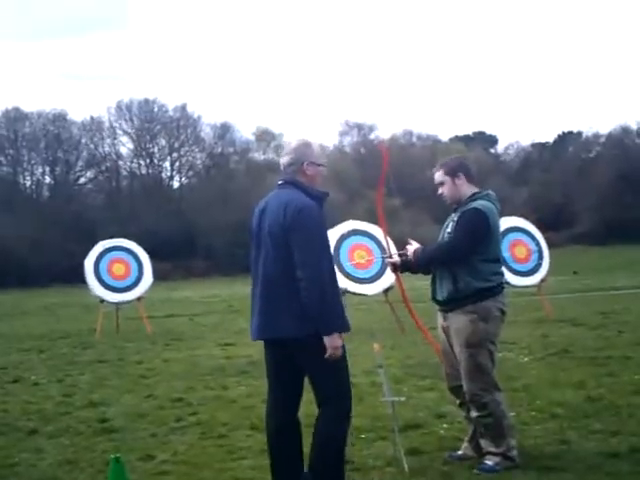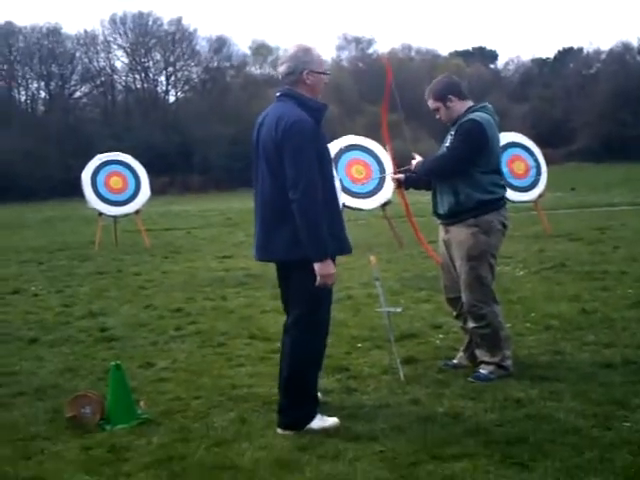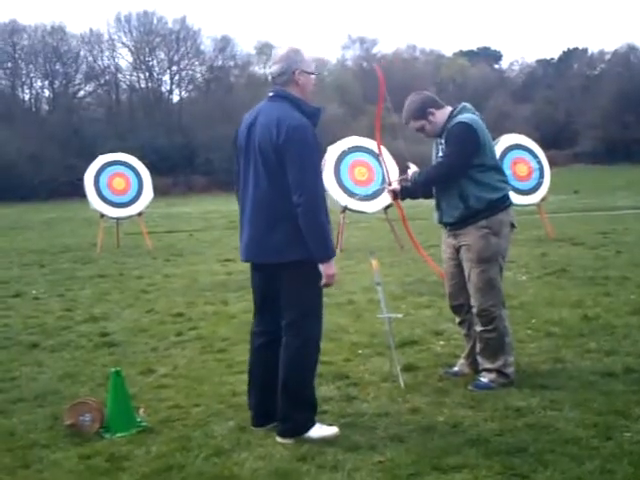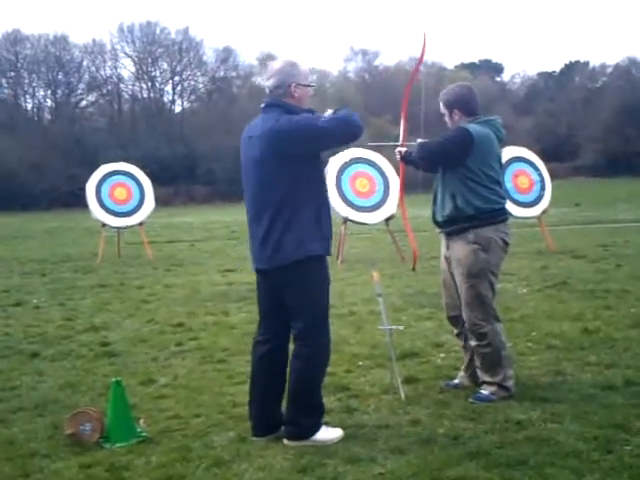
dt=1s
person 1, frame 1
left shoulder: (264, 206)
right shoulder: (304, 207)
right elbow: (315, 274)
right wrist: (330, 328)
left hip: (272, 323)
right hip: (305, 325)
left knee: (282, 405)
right knee: (335, 400)
person 1, frame 2
left shoulder: (270, 116)
right shoulder: (299, 122)
right elbow: (306, 195)
right wrist: (322, 255)
left hip: (280, 238)
right hip: (303, 243)
left knee: (297, 320)
right knee: (309, 326)
left ankle: (295, 394)
right ankle: (296, 413)
person 1, frame 3
left shoulder: (250, 119)
right shoulder: (295, 124)
right elbow: (308, 197)
right wrist: (325, 254)
left hip: (260, 243)
right hip: (293, 247)
left knee: (266, 327)
right knee: (301, 333)
left ankle: (263, 411)
right ankle: (295, 423)
person 1, frame 4
left shoulder: (254, 130)
right shoulder: (290, 127)
right elbow: (351, 127)
right wrist: (336, 112)
left hip: (268, 251)
right hip: (299, 252)
left knee: (270, 337)
right knee: (311, 340)
left ankle: (265, 421)
right ankle: (302, 427)
person 2, frame 1
left shoulder: (478, 212)
right shoulder: (462, 213)
left elbow: (450, 252)
right elbow: (444, 257)
left wrist: (419, 253)
right wrist: (406, 263)
left hip: (475, 309)
right hip: (454, 309)
left knee: (479, 384)
right knee: (459, 383)
left ankle: (502, 451)
right ankle: (479, 442)
person 2, frame 2
left shoulder: (475, 125)
right shoulder: (463, 126)
left elbow: (447, 165)
right elbow: (446, 171)
left wrist: (419, 167)
right wrist: (410, 180)
left hip: (476, 222)
right hip: (455, 221)
left knee: (477, 296)
right knee: (456, 294)
left ankle: (497, 360)
right ankle: (474, 351)
person 2, frame 3
left shoulder: (464, 127)
right shoulder: (447, 133)
left elbow: (445, 172)
right elbow: (438, 180)
left wrist: (414, 179)
right wrist: (405, 189)
left hip: (484, 223)
right hip: (457, 225)
left knee: (485, 301)
right knee: (459, 299)
left ankle: (498, 368)
right ankle: (473, 359)
person 2, frame 4
left shoulder: (469, 135)
right shoulder: (475, 135)
left elbow: (429, 155)
right elbow: (439, 161)
left wrist: (411, 152)
right wrist: (410, 155)
left hip: (478, 235)
right hip: (460, 234)
left knee: (479, 313)
right knee: (458, 311)
left ankle: (499, 381)
right ankle: (473, 372)
